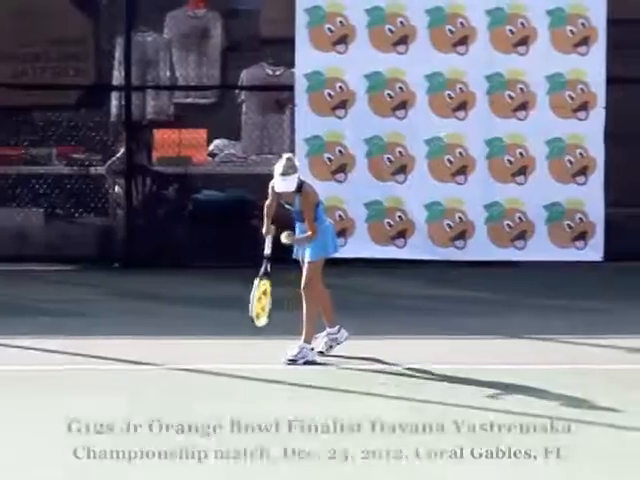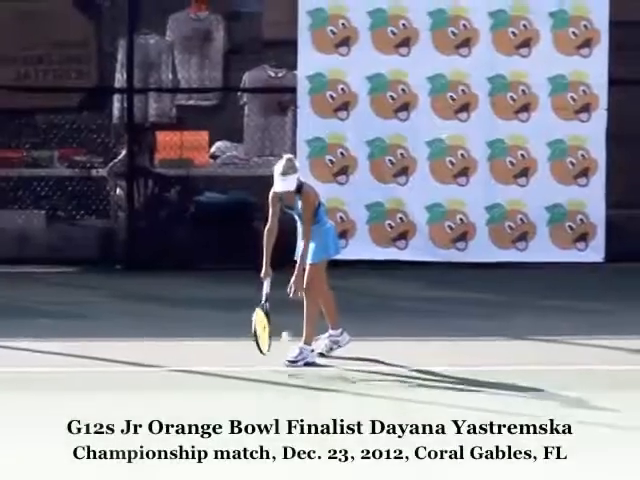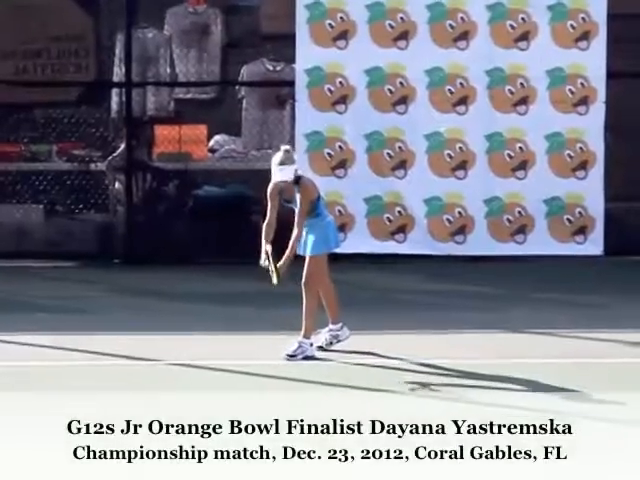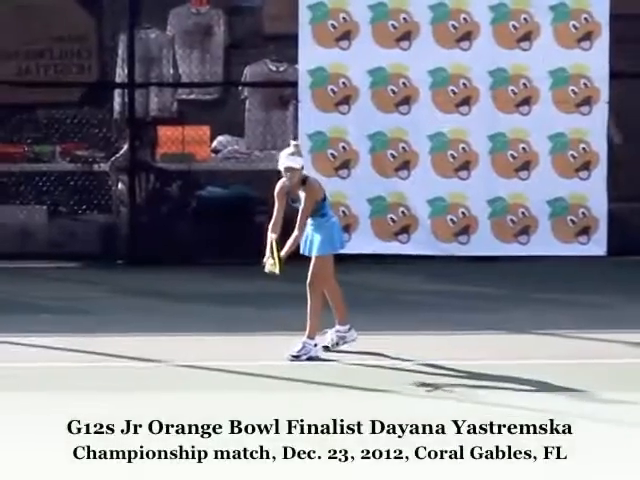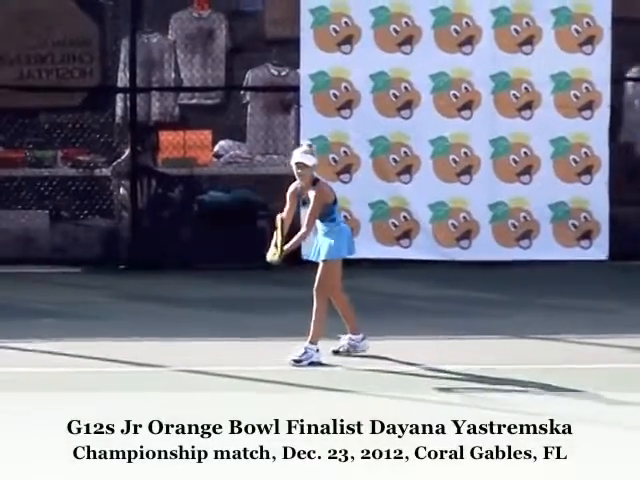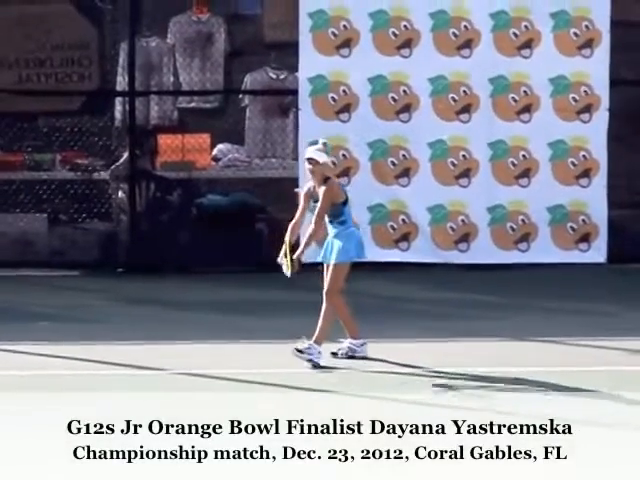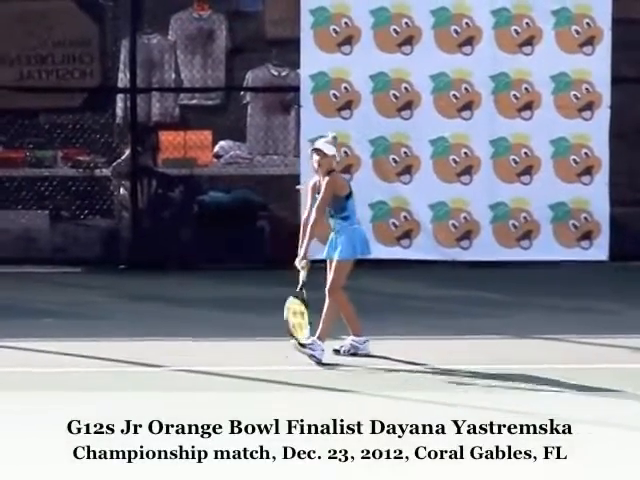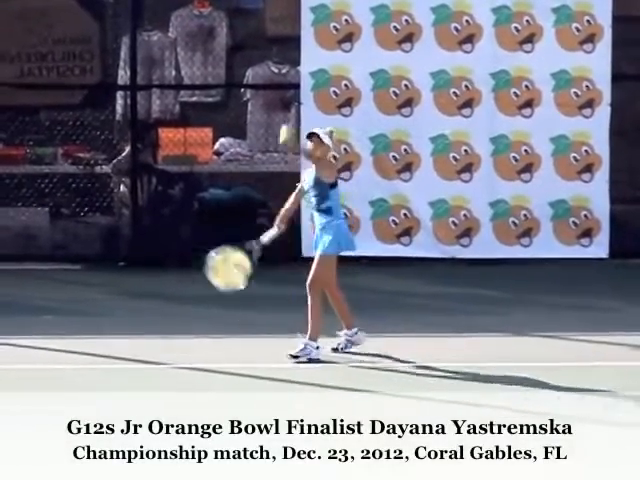
dt=0.3s
person 1, frame 1
left shoulder: (307, 194)
right shoulder: (275, 186)
left elbow: (313, 232)
right elbow: (270, 204)
left wrist: (295, 240)
right wrist: (267, 225)
left hip: (318, 235)
right hip: (301, 231)
left knee: (308, 287)
right knee: (315, 284)
left ankle: (306, 346)
right ankle: (334, 330)
person 1, frame 2
left shoulder: (307, 195)
right shoulder: (276, 193)
left elbow: (306, 238)
right elbow: (271, 227)
left wrist: (298, 274)
right wrist: (266, 263)
left hip: (320, 236)
right hip: (308, 235)
left knee: (309, 288)
right knee: (320, 286)
left ankle: (306, 348)
right ankle: (336, 333)
person 1, frame 3
left shoulder: (305, 187)
right shoulder: (274, 188)
left elbow: (298, 229)
right elbow: (269, 221)
left wrist: (285, 262)
right wrist: (265, 252)
left hip: (320, 229)
right hip: (309, 230)
left knee: (309, 283)
right knee: (322, 280)
left ankle: (306, 342)
right ankle: (336, 328)
person 1, frame 4
left shoulder: (310, 188)
right shoulder: (282, 187)
left elbow: (299, 228)
right elbow: (276, 221)
left wrist: (282, 257)
right wrist: (269, 250)
left hip: (326, 230)
right hip: (314, 230)
left knee: (314, 284)
right knee: (327, 281)
left ankle: (310, 343)
right ankle: (344, 329)
person 1, frame 5
left shoulder: (319, 190)
right shoulder: (295, 189)
left elbow: (307, 227)
right elbow: (286, 220)
left wrist: (286, 250)
left hip: (335, 236)
right hip: (324, 237)
left knee: (320, 290)
right knee: (333, 289)
left ankle: (312, 348)
right ankle: (356, 337)
person 1, frame 6
left shoulder: (330, 188)
right shoulder: (308, 189)
left elbow: (316, 226)
right elbow: (297, 221)
left wrist: (299, 254)
left hip: (346, 240)
right hip: (334, 240)
left knee: (330, 293)
right knee: (334, 294)
left ankle: (314, 347)
right ankle: (356, 342)
person 1, frame 7
left shoulder: (333, 180)
right shoulder: (314, 184)
left elbow: (317, 217)
right elbow: (307, 218)
left wrist: (304, 250)
right wrist: (303, 253)
left hip: (349, 236)
right hip: (338, 237)
left knee: (332, 289)
right knee: (337, 290)
left ankle: (317, 343)
right ankle: (359, 339)
person 1, frame 8
left shoulder: (325, 165)
right shoulder: (310, 174)
left elbow: (307, 154)
right elbow: (296, 197)
right wrist: (282, 217)
left hip: (332, 231)
right hip: (322, 231)
left knee: (313, 285)
right knee: (329, 287)
left ankle: (311, 345)
right ankle: (352, 332)
